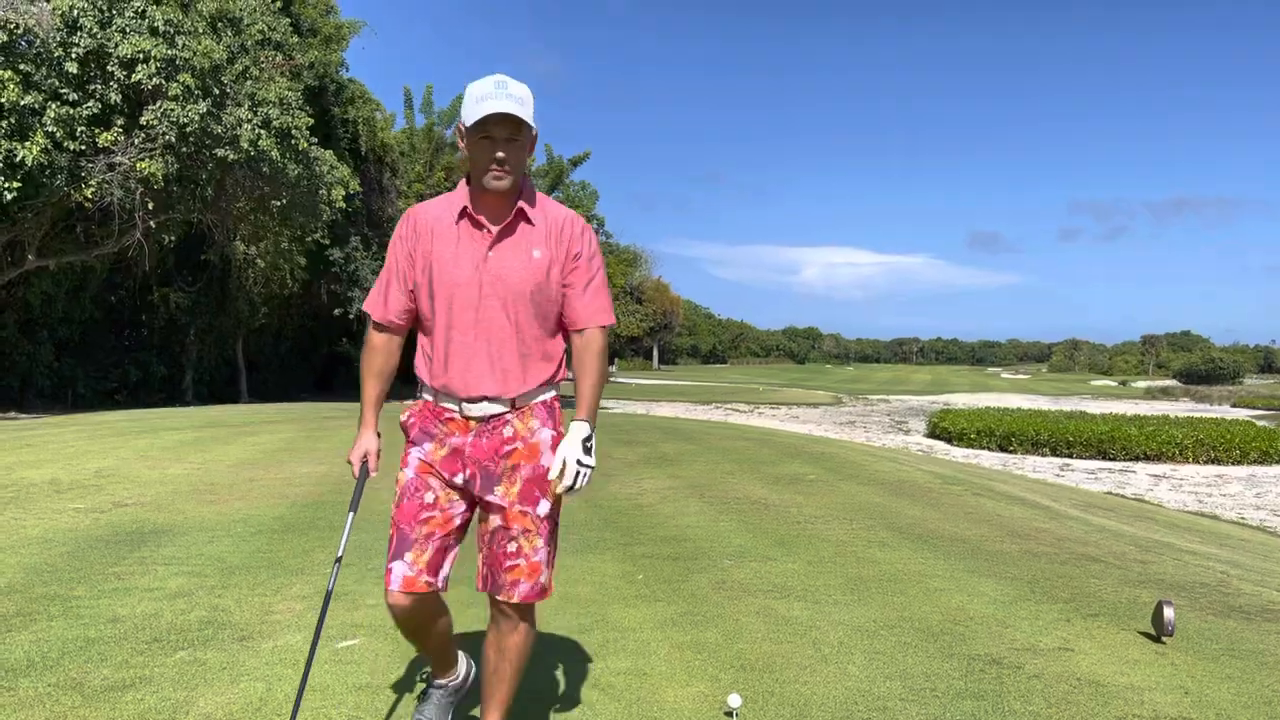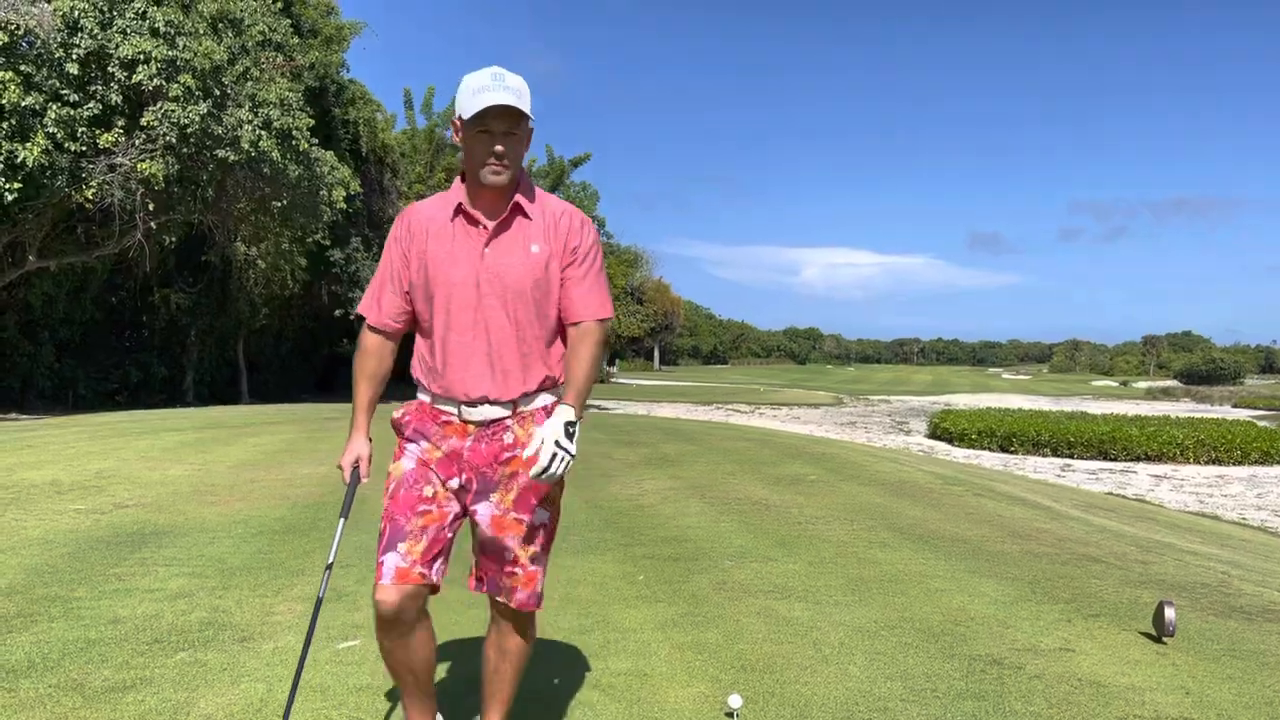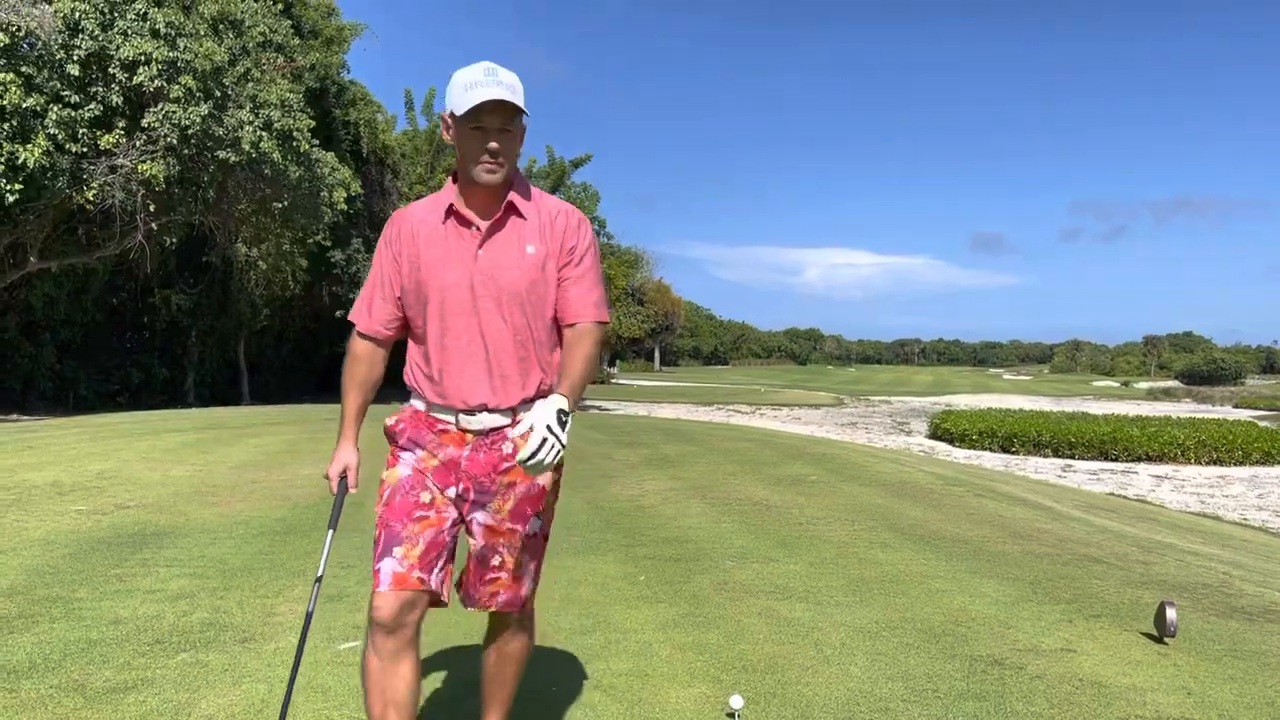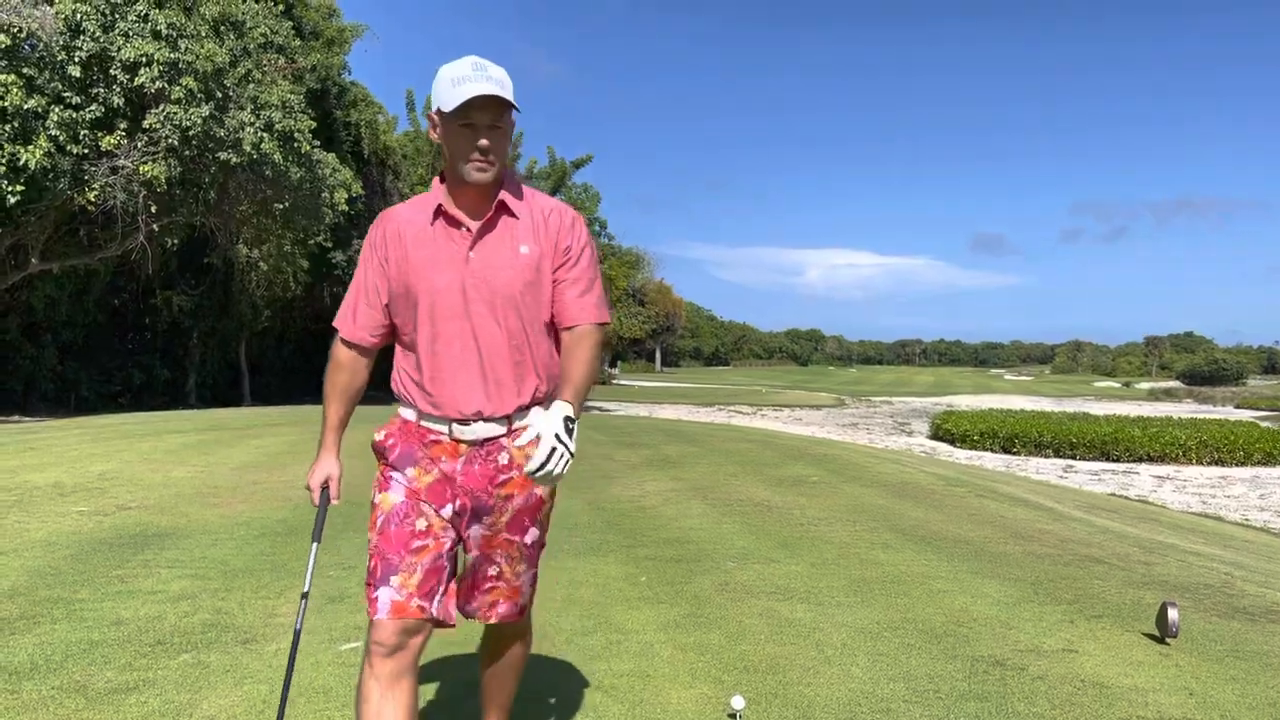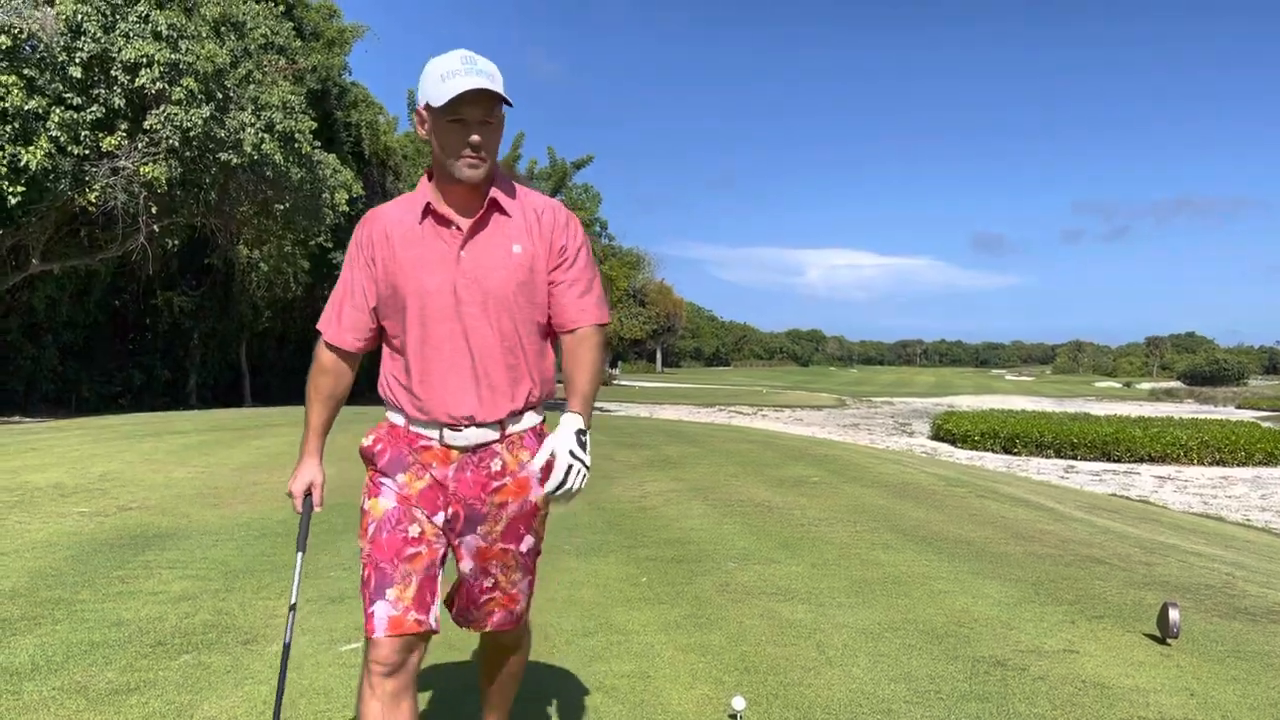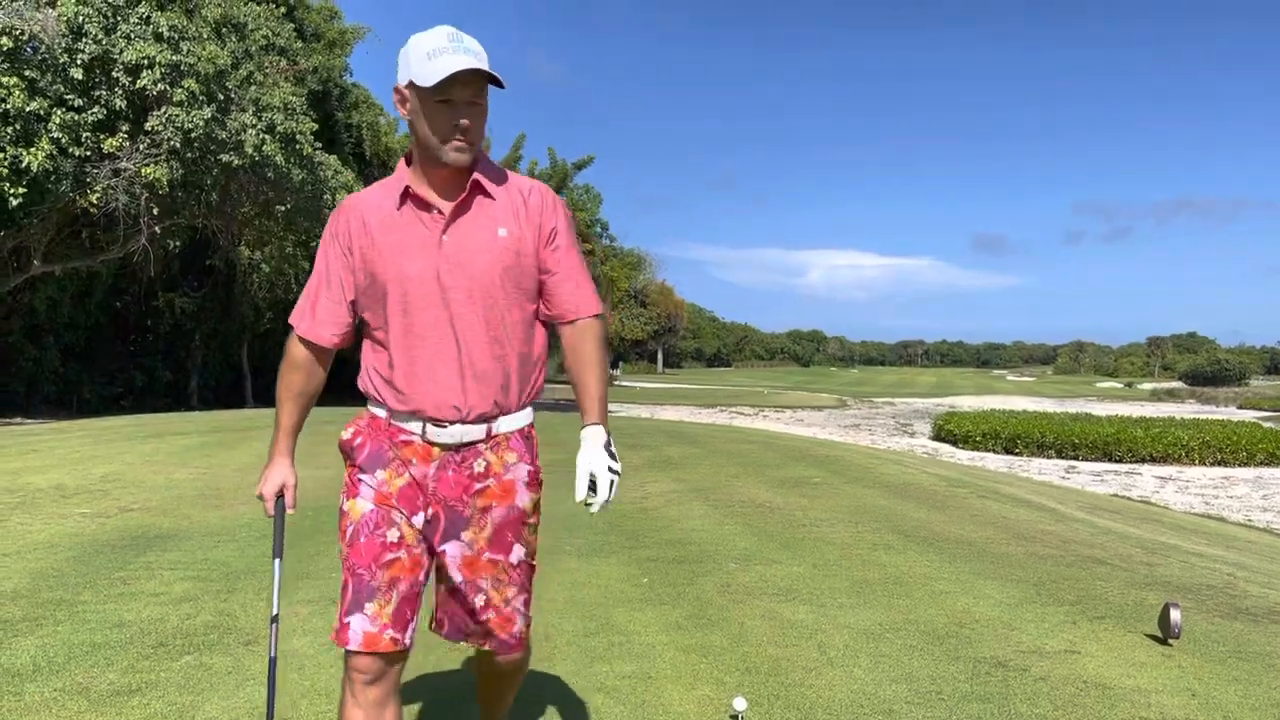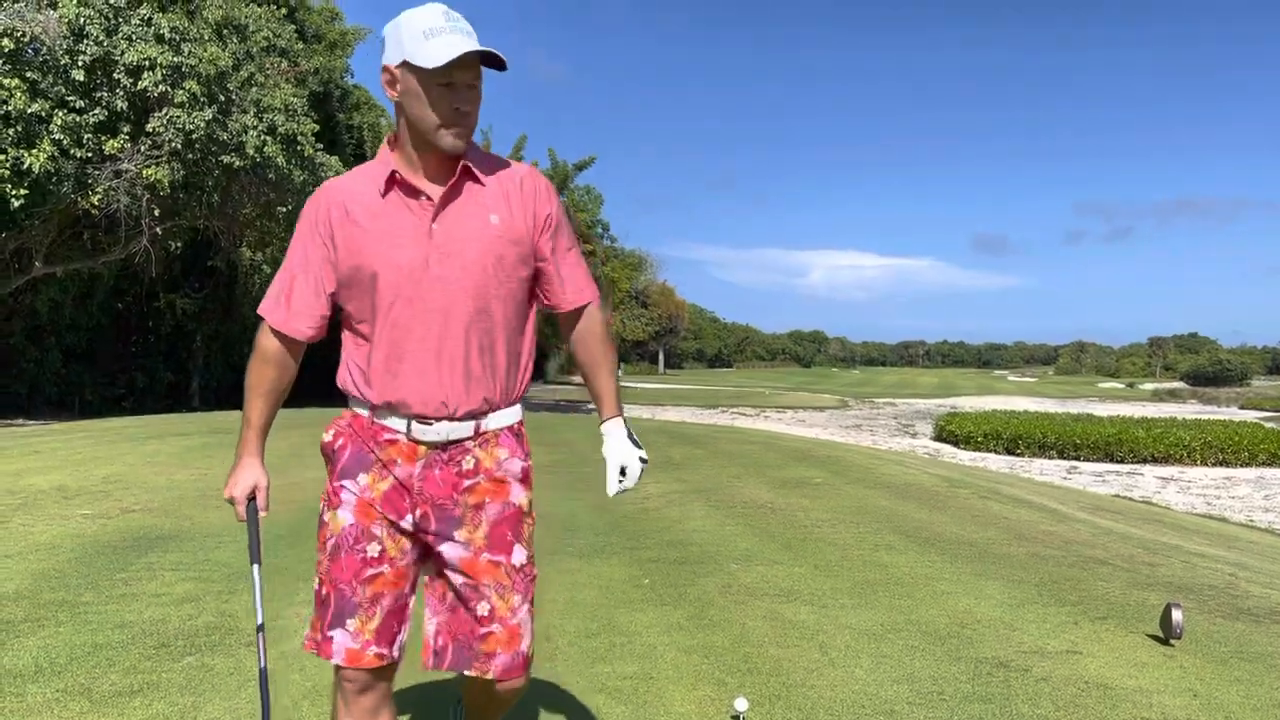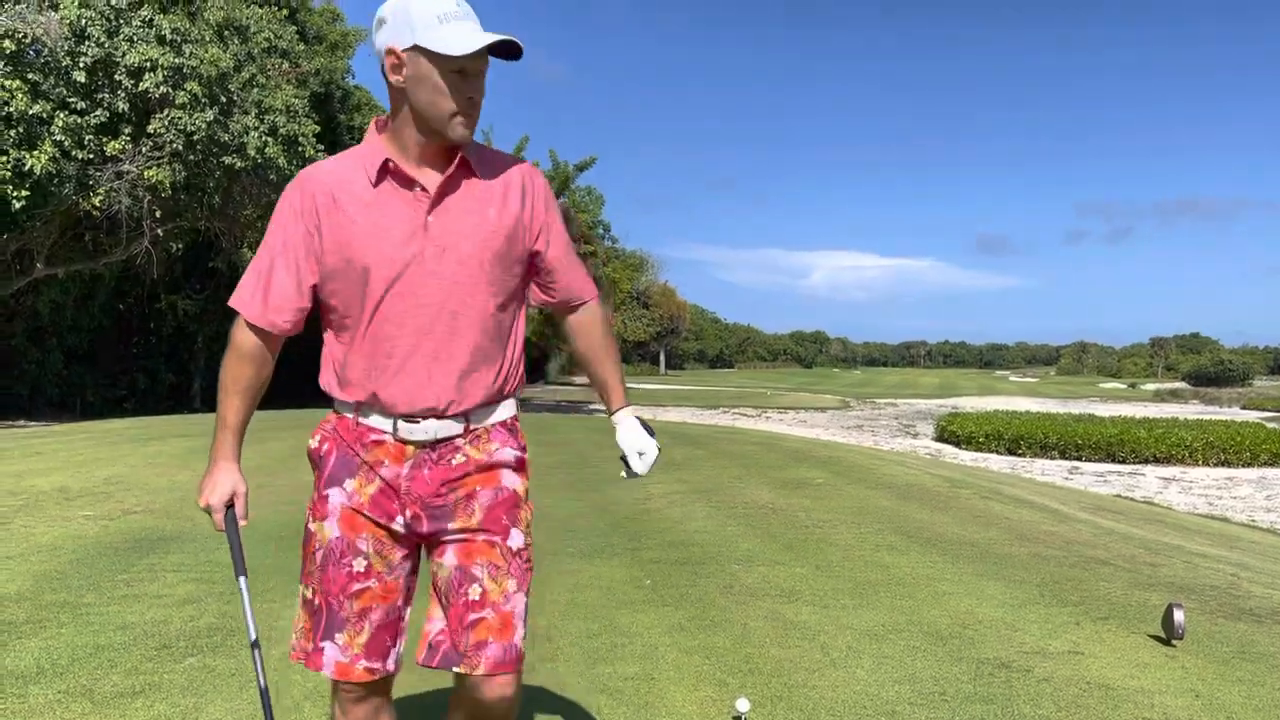
dt=0.1s
person 1, frame 1
left shoulder: (569, 231)
right shoulder: (421, 224)
left elbow: (591, 335)
right elbow: (386, 328)
left wrist: (580, 429)
right wrist: (368, 425)
left hip: (527, 433)
right hip: (439, 429)
left knee: (515, 598)
right knee: (407, 593)
person 1, frame 2
left shoulder: (568, 226)
right shoulder: (416, 224)
left elbow: (588, 327)
right elbow: (381, 331)
left wrist: (566, 414)
right wrist: (359, 429)
left hip: (525, 437)
right hip: (434, 430)
left knee: (513, 601)
right knee: (396, 596)
person 1, frame 3
left shoulder: (564, 226)
right shoulder: (408, 227)
left elbow: (586, 330)
right elbow: (371, 337)
left wrist: (558, 405)
right wrist: (347, 439)
left hip: (521, 446)
right hip: (428, 438)
left knee: (509, 609)
right knee: (392, 612)
person 1, frame 4
left shoulder: (557, 225)
right shoulder: (394, 229)
left elbow: (586, 332)
right elbow: (354, 344)
left wrist: (562, 411)
right wrist: (329, 448)
left hip: (516, 455)
right hip: (420, 449)
left knee: (505, 618)
right knee: (392, 635)
person 1, frame 5
left shoulder: (551, 224)
right shoulder: (381, 230)
left elbow: (582, 333)
right elbow: (339, 346)
left wrist: (573, 423)
right wrist: (310, 453)
left hip: (511, 458)
right hip: (410, 457)
left knee: (504, 623)
right knee: (391, 648)
person 1, frame 6
left shoulder: (535, 207)
right shoulder: (357, 217)
left elbow: (581, 321)
right elbow: (311, 340)
left wrist: (595, 431)
right wrist: (281, 453)
left hip: (497, 458)
right hip: (390, 453)
left knee: (503, 642)
right knee: (371, 655)
person 1, frame 7
left shoulder: (526, 193)
right shoulder: (336, 204)
left elbow: (581, 311)
right elbow: (283, 333)
left wrist: (612, 423)
right wrist: (249, 453)
left hip: (487, 462)
right hip: (374, 457)
person 1, frame 8
left shoulder: (518, 187)
right shoulder: (319, 191)
left elbow: (579, 303)
right elbow: (258, 327)
left wrist: (621, 411)
right wrist: (224, 456)
left hip: (480, 457)
right hip: (363, 459)
